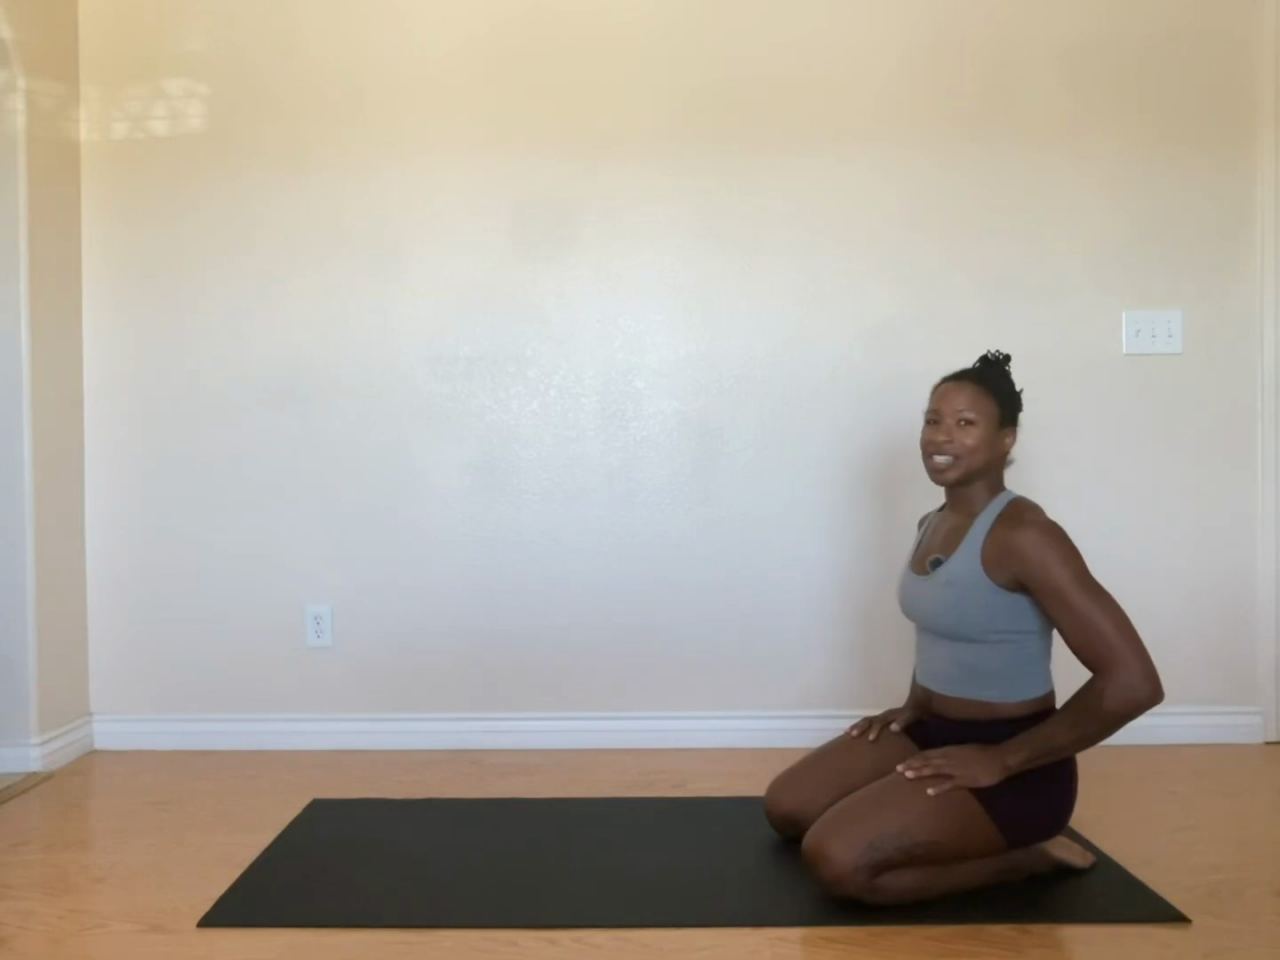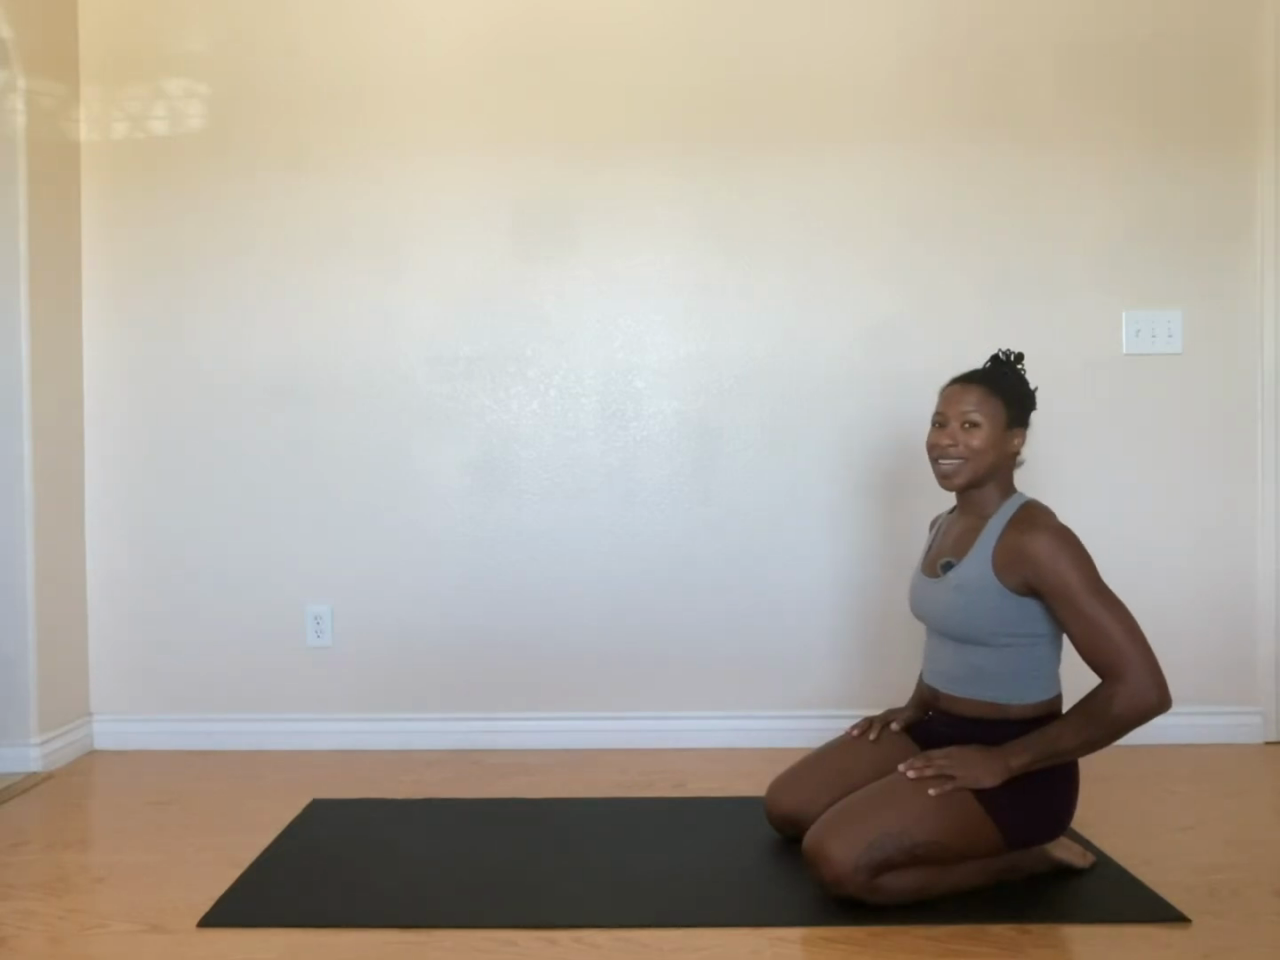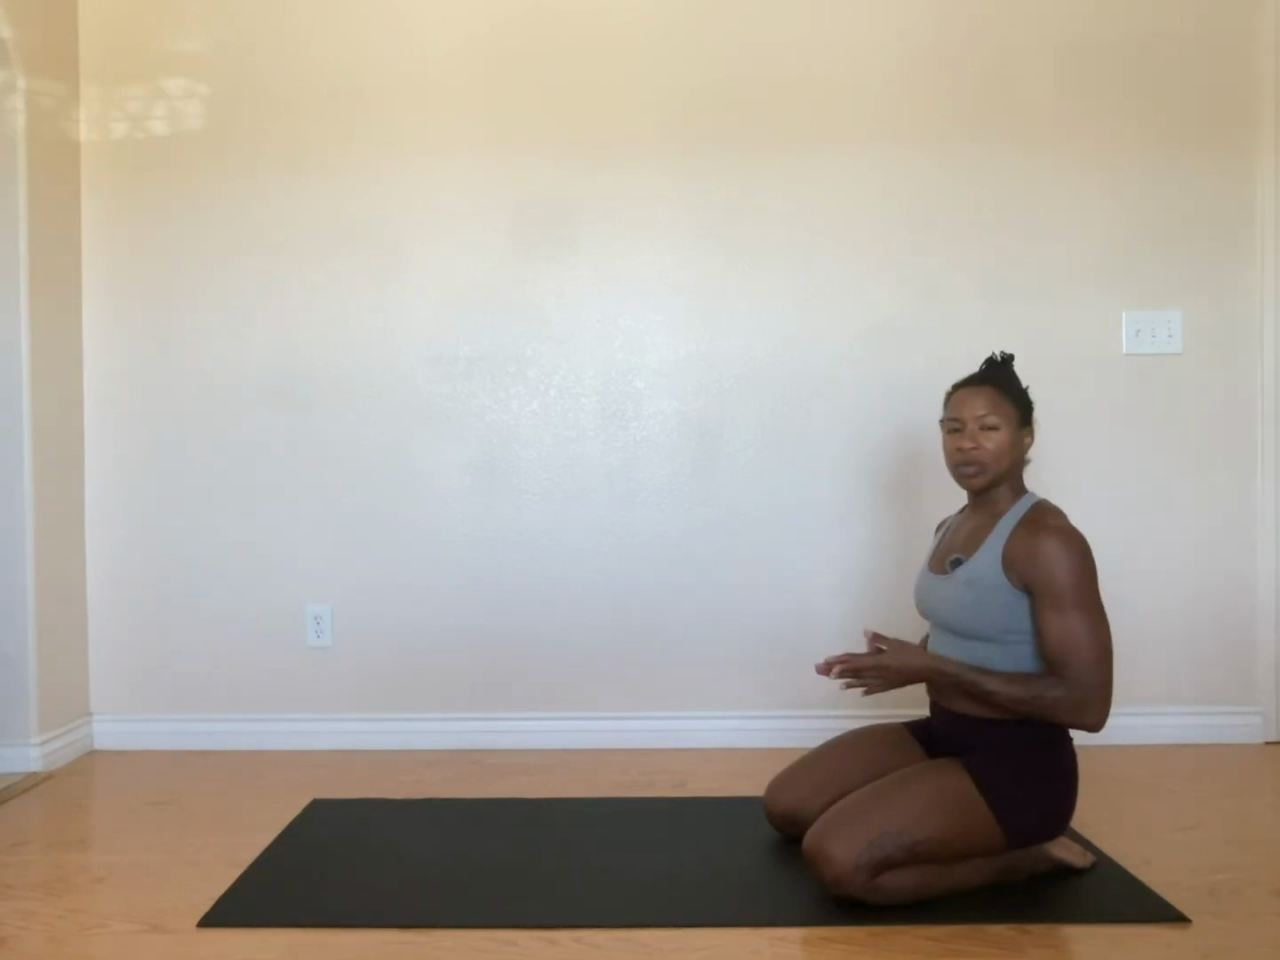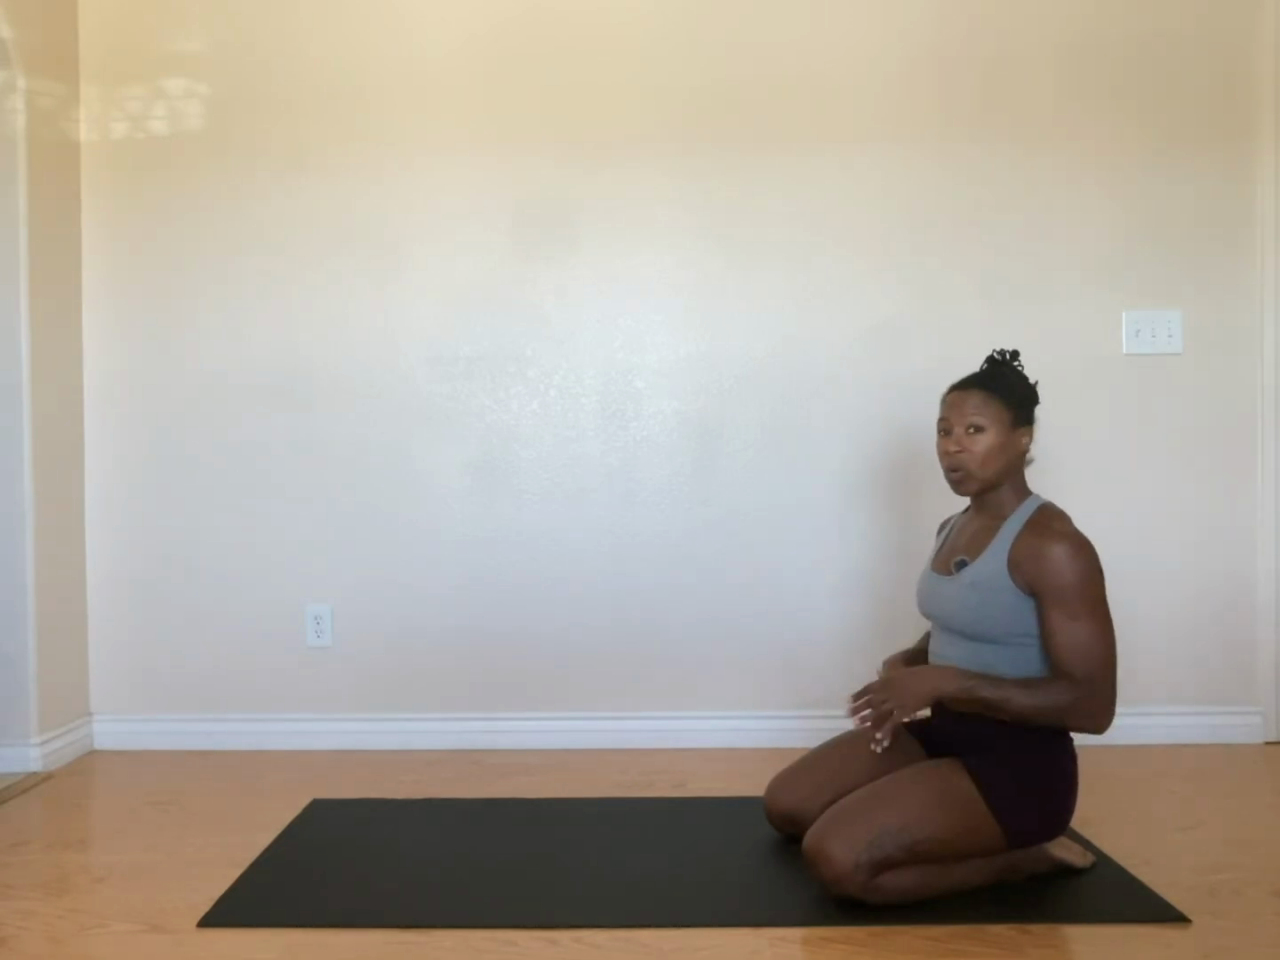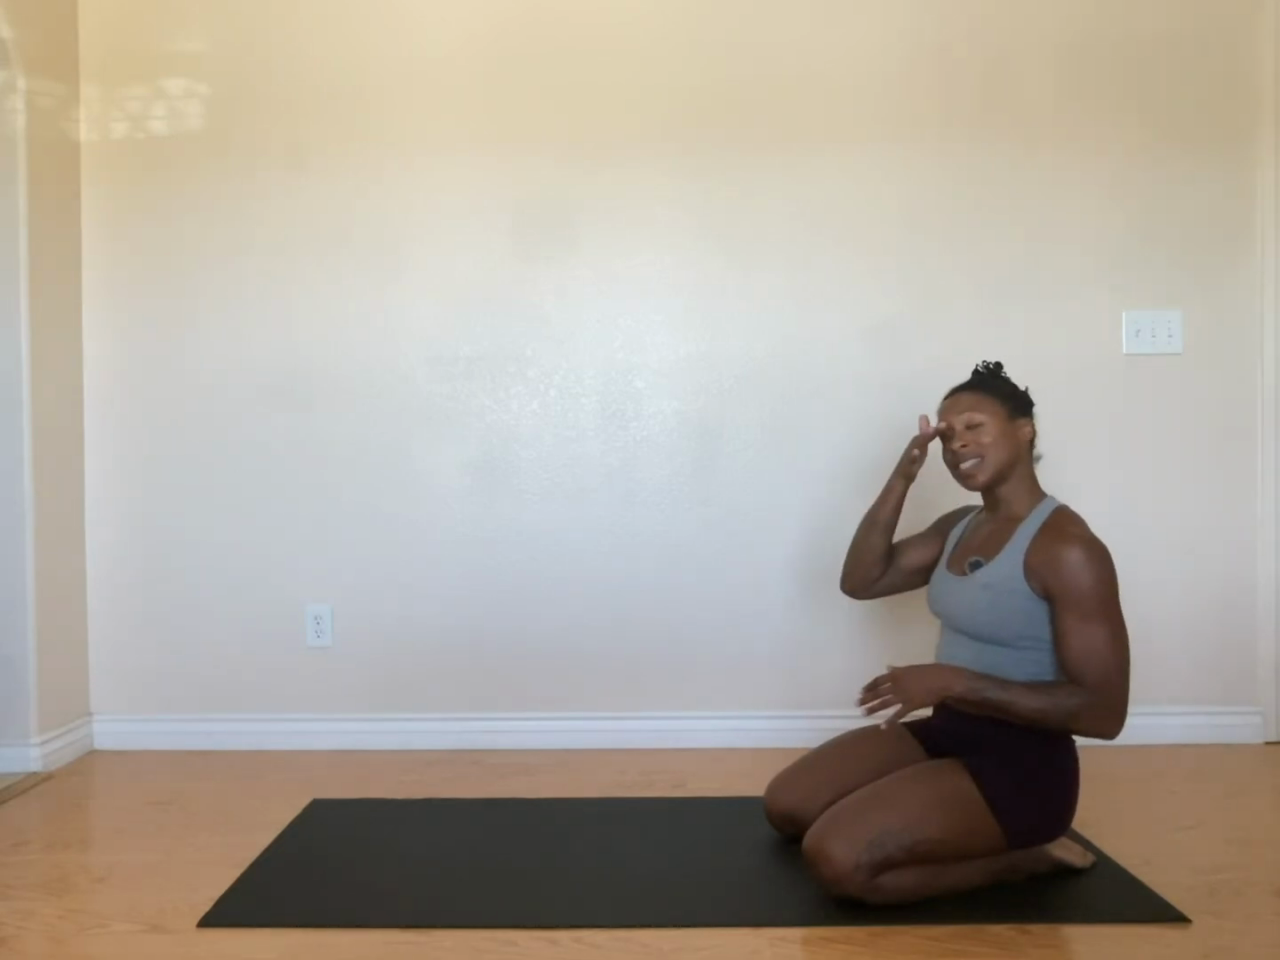
dt=1s
person 1, frame 1
left shoulder: (1022, 534)
right shoulder: (933, 525)
left elbow: (1133, 681)
left wrist: (1002, 761)
right wrist: (913, 707)
left hip: (1010, 768)
right hip: (938, 731)
left knee: (838, 860)
right knee: (785, 807)
left ankle: (1030, 856)
right ankle: (961, 830)
person 1, frame 2
left shoulder: (1035, 539)
right shoulder: (944, 526)
left elbow: (1141, 689)
left wrist: (1004, 762)
right wrist: (915, 707)
left hip: (1014, 768)
right hip: (943, 732)
left knee: (838, 859)
right knee: (786, 807)
left ankle: (1029, 857)
right ankle: (973, 835)
person 1, frame 3
left shoulder: (1047, 540)
right shoulder: (952, 528)
left elbow: (1088, 703)
left wrist: (932, 669)
right wrist: (893, 664)
left hip: (1019, 764)
right hip: (942, 734)
left knee: (838, 858)
right knee: (786, 805)
left ankle: (1029, 856)
right ankle: (970, 836)
person 1, frame 4
left shoulder: (1052, 545)
right shoulder: (954, 528)
left elbow: (1093, 706)
left wrist: (944, 683)
right wrist: (902, 669)
left hip: (1020, 765)
right hip: (944, 735)
left knee: (838, 858)
right knee: (785, 805)
left ankle: (1029, 856)
right ankle: (963, 833)
person 1, frame 5
left shoulder: (1068, 548)
right shoulder: (960, 527)
left elbow: (1104, 711)
right elbow: (861, 580)
left wrist: (952, 681)
right wrist: (902, 478)
left hip: (1021, 764)
right hip: (945, 731)
left knee: (837, 858)
right knee: (786, 805)
left ankle: (1028, 857)
right ankle: (973, 836)
